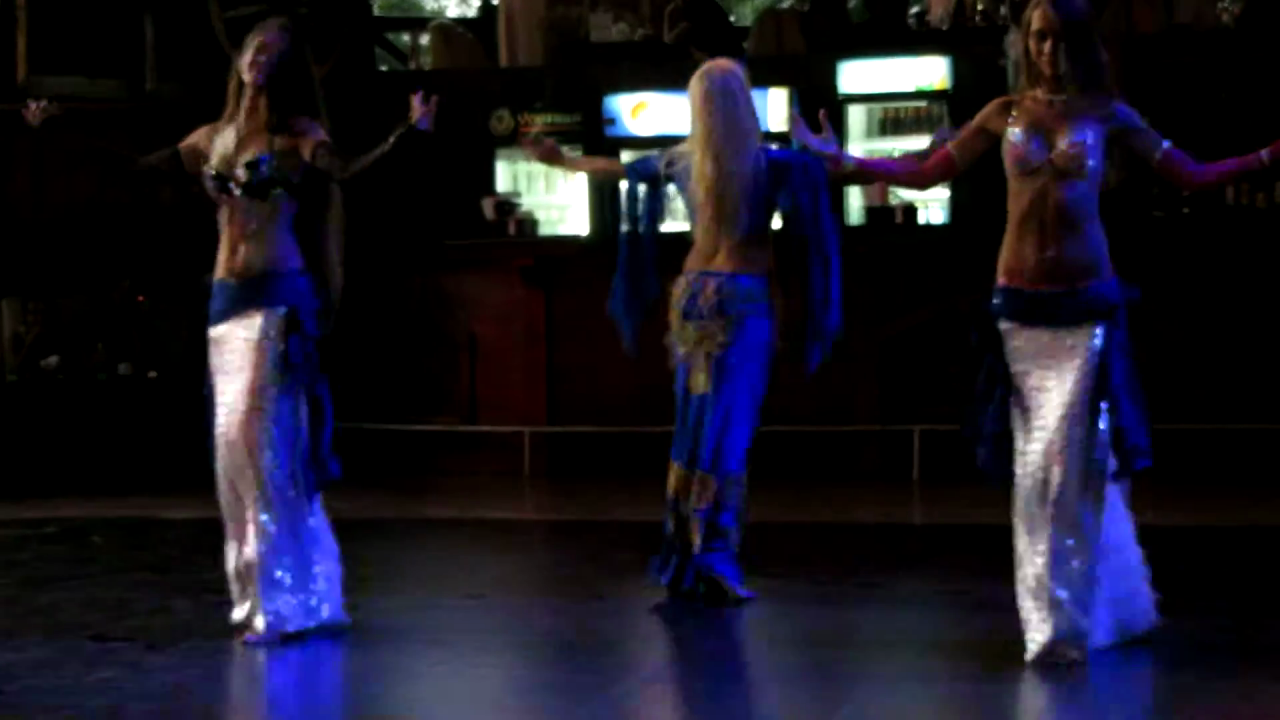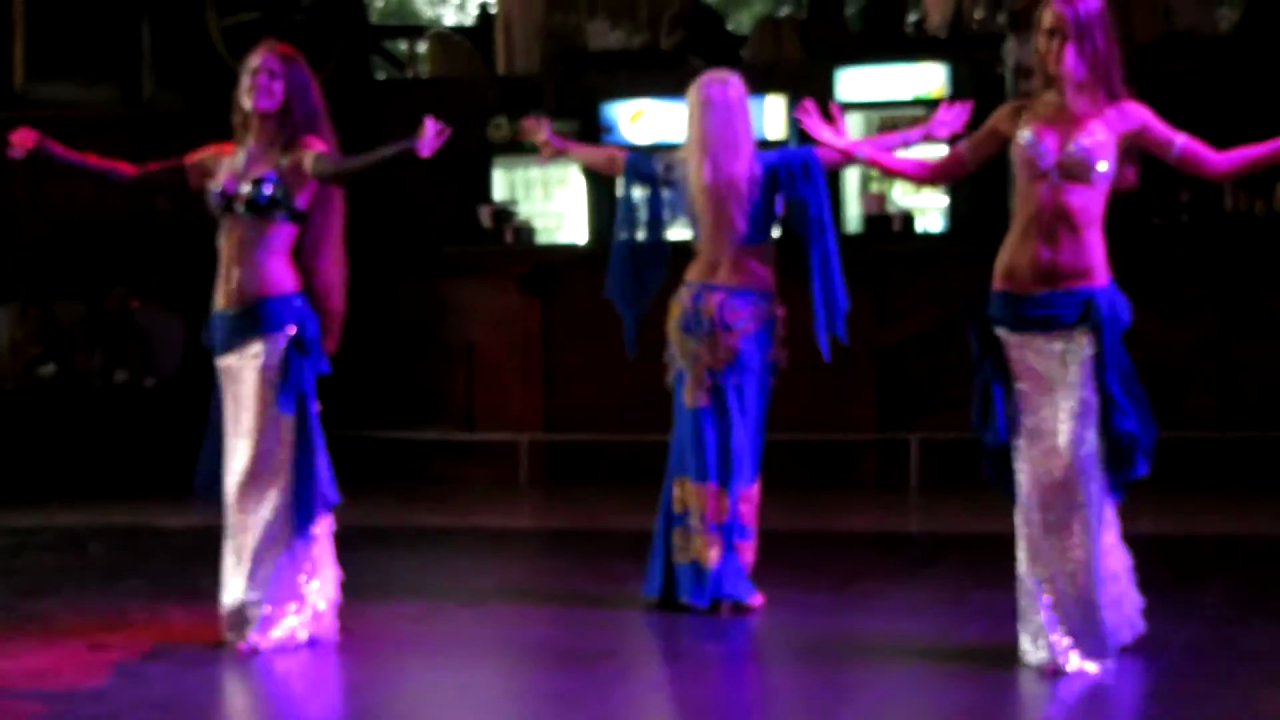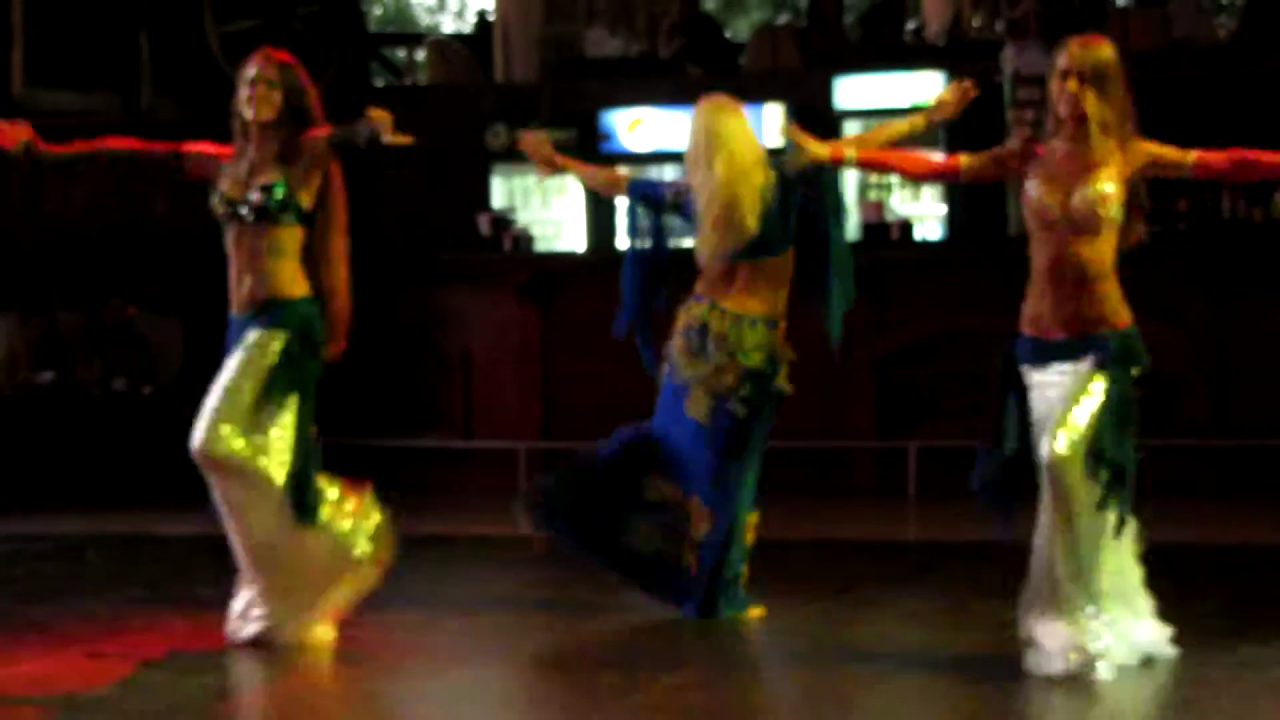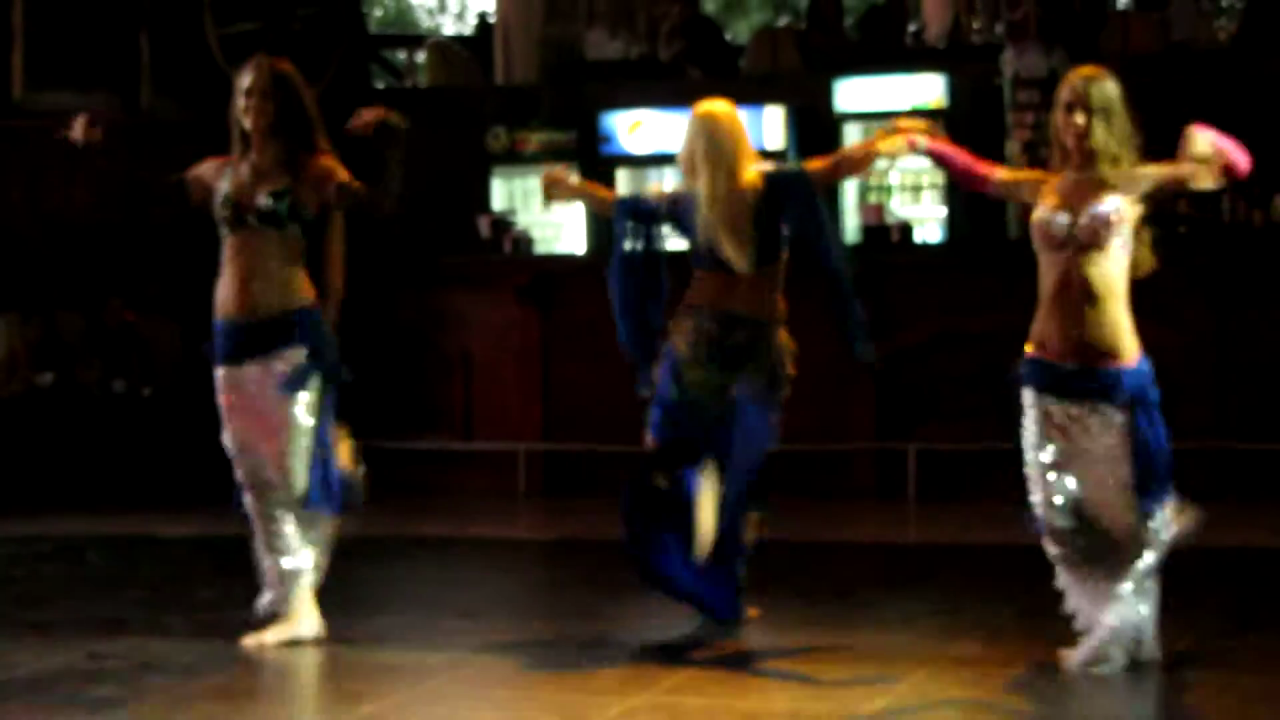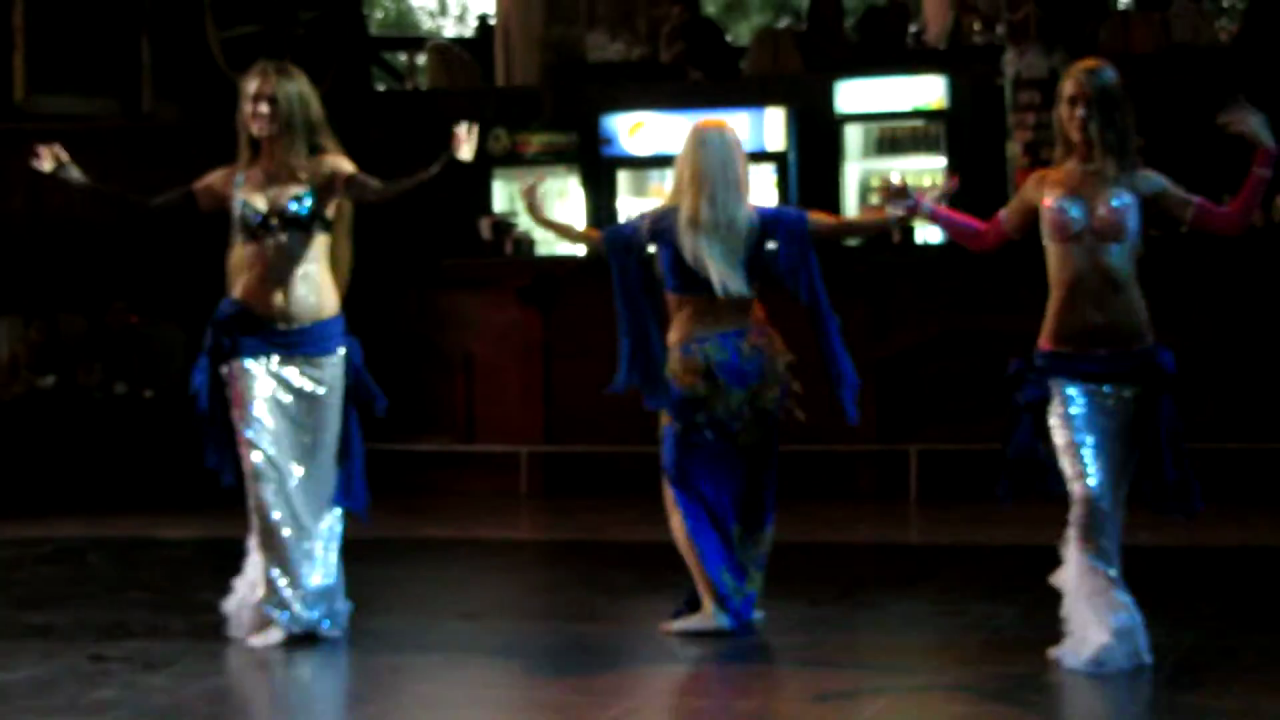
dt=0.3s
person 1, frame 1
left shoulder: (1108, 116)
right shoulder: (1004, 112)
left elbow: (1191, 174)
right elbow: (925, 174)
right wrist: (843, 161)
left hip: (1086, 302)
right hip: (1019, 303)
left knee: (1071, 453)
right knee: (1034, 457)
left ankle: (1067, 618)
right ankle: (1056, 609)
person 1, frame 2
left shoulder: (1123, 116)
right shoulder: (1016, 116)
left elbow: (1213, 165)
right elbow: (936, 173)
right wrist: (851, 150)
left hip: (1083, 306)
right hip: (1015, 306)
left knee: (1076, 461)
right knee: (1035, 464)
left ankle: (1078, 627)
right ankle: (1048, 625)
person 1, frame 3
left shoulder: (1130, 159)
right shoulder: (1027, 160)
left elbow: (1224, 163)
right elbow: (938, 166)
right wrist: (845, 154)
left hip: (1104, 346)
right hip: (1039, 349)
left knee: (1069, 459)
right knee: (1068, 484)
left ankle: (1089, 626)
right ankle: (1116, 623)
person 1, frame 4
left shoulder: (1135, 185)
right shoulder: (1041, 188)
left elbow: (1237, 167)
right elbow: (984, 175)
left wrist: (1208, 142)
right wrist: (926, 144)
left hip: (1115, 379)
right hip: (1047, 376)
left knee: (1116, 522)
right knee: (1057, 519)
right ankle: (1117, 628)
person 1, frame 5
left shoulder: (1140, 183)
right shoulder: (1043, 186)
left elbow: (1228, 222)
right elbow: (987, 238)
right wrist: (923, 204)
left hip: (1132, 358)
right hip: (1065, 361)
left knee: (1111, 498)
right knee: (1090, 495)
left ankle: (1099, 615)
right ankle: (1106, 631)
person 2, frame 1
left shoulder: (297, 136)
right shoulder: (214, 137)
left elbow: (344, 171)
right elbow: (134, 167)
left wrist: (407, 132)
left hip: (279, 298)
right hip: (228, 301)
left knee: (263, 441)
right knee: (235, 446)
left ankle: (285, 600)
right ankle: (259, 595)
person 2, frame 2
left shoulder: (301, 152)
right shoulder: (222, 158)
left elbow: (339, 169)
right elbow: (134, 176)
left wrist: (410, 149)
right wrist: (48, 151)
left hip: (278, 321)
right hip: (229, 324)
left knee: (273, 467)
right knee: (247, 468)
left ankle: (283, 612)
right ankle: (258, 607)
person 2, frame 3
left shoulder: (307, 153)
right shoulder: (222, 161)
left elbow: (341, 134)
right elbow: (133, 148)
left wrist: (372, 128)
left hip: (284, 321)
right hip: (248, 324)
left knee: (215, 445)
right knee: (259, 462)
right ankle: (292, 604)
person 2, frame 4
left shoulder: (314, 169)
right shoulder: (219, 173)
right wrist: (94, 149)
left hip: (293, 331)
right hip: (232, 336)
left knee: (285, 466)
right knee: (256, 474)
left ankle: (296, 604)
right ankle: (293, 604)
person 2, frame 5
left shoulder: (325, 169)
right shoulder: (231, 180)
left elbow: (385, 194)
right elbow: (149, 209)
left wrist: (450, 163)
right wrist: (76, 176)
left hip: (318, 337)
right hip: (253, 338)
left knee: (316, 475)
right knee: (268, 470)
left ankle: (316, 600)
right ankle: (281, 603)
person 3, frame 1
left shoulder: (682, 160)
right shoulder: (766, 161)
left elbow: (614, 169)
right elbow: (816, 173)
left wrist: (554, 155)
left hip: (697, 296)
right hip: (746, 297)
left knee: (697, 428)
right knee: (730, 431)
left ankle: (686, 563)
right ankle: (712, 563)
person 3, frame 2
left shoulder: (678, 168)
right shoulder: (766, 166)
left elbow: (612, 159)
right elbow: (849, 152)
left wrist: (559, 145)
right wrist: (927, 131)
left hip: (693, 306)
right hip: (745, 313)
left knee: (694, 439)
right knee: (737, 445)
left ankle: (681, 577)
right ankle: (727, 576)
person 3, frame 3
left shoulder: (693, 192)
right shoulder: (780, 180)
left elbow: (617, 184)
right elbow: (861, 147)
left wrist: (558, 164)
right wrist: (931, 116)
left hip: (701, 330)
right hip: (756, 339)
left knee: (674, 440)
right knee: (739, 462)
left ankle: (570, 499)
right ankle: (721, 592)
person 3, frame 4
left shoulder: (683, 201)
right shoulder: (770, 188)
left elbow: (613, 205)
right elbow: (842, 165)
left wrist: (566, 185)
left hip: (699, 335)
right hip: (757, 344)
left knee: (677, 452)
right knee: (741, 466)
left ankle: (699, 493)
right ankle: (722, 600)
person 3, frame 5
left shoulder: (665, 222)
right shoulder: (758, 219)
left elbow: (595, 243)
right elbow: (842, 229)
left wrist: (541, 216)
right wrist: (902, 215)
left hip: (694, 361)
right hip: (754, 358)
left knee: (689, 487)
right knee: (750, 485)
left ankle: (716, 605)
right ankle: (743, 597)
